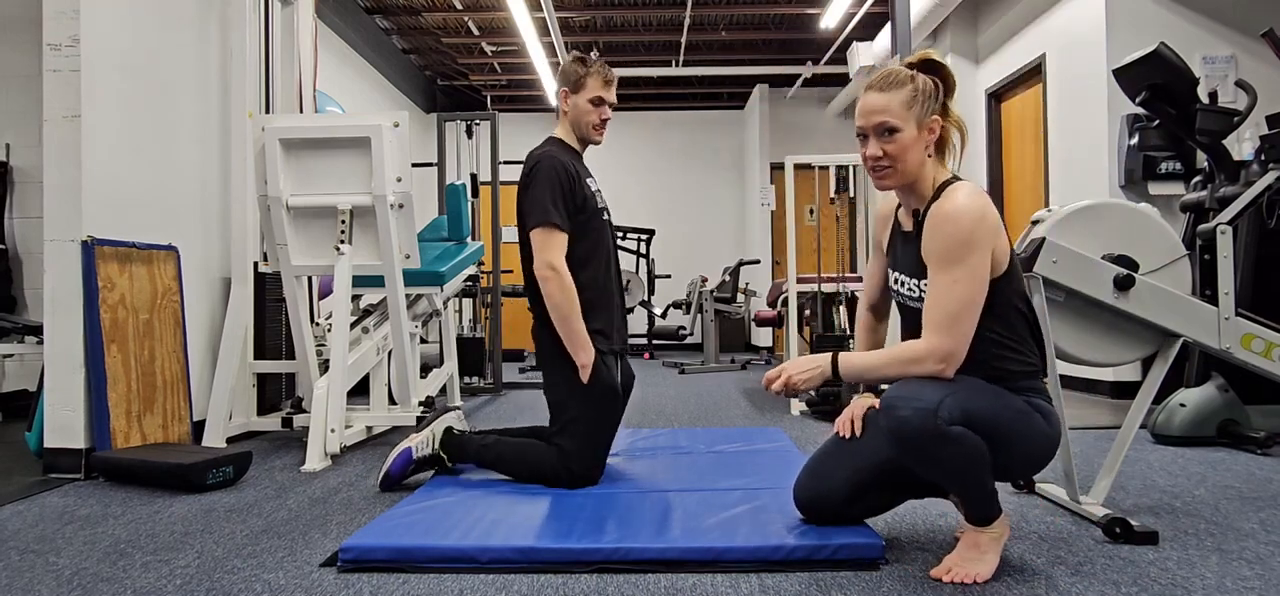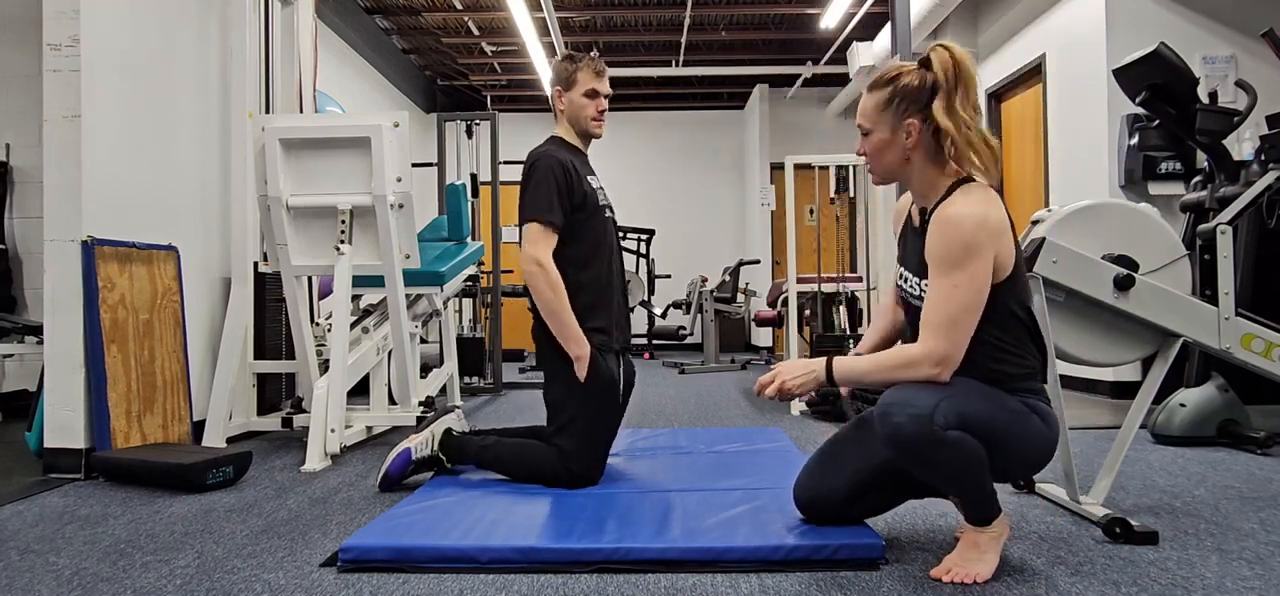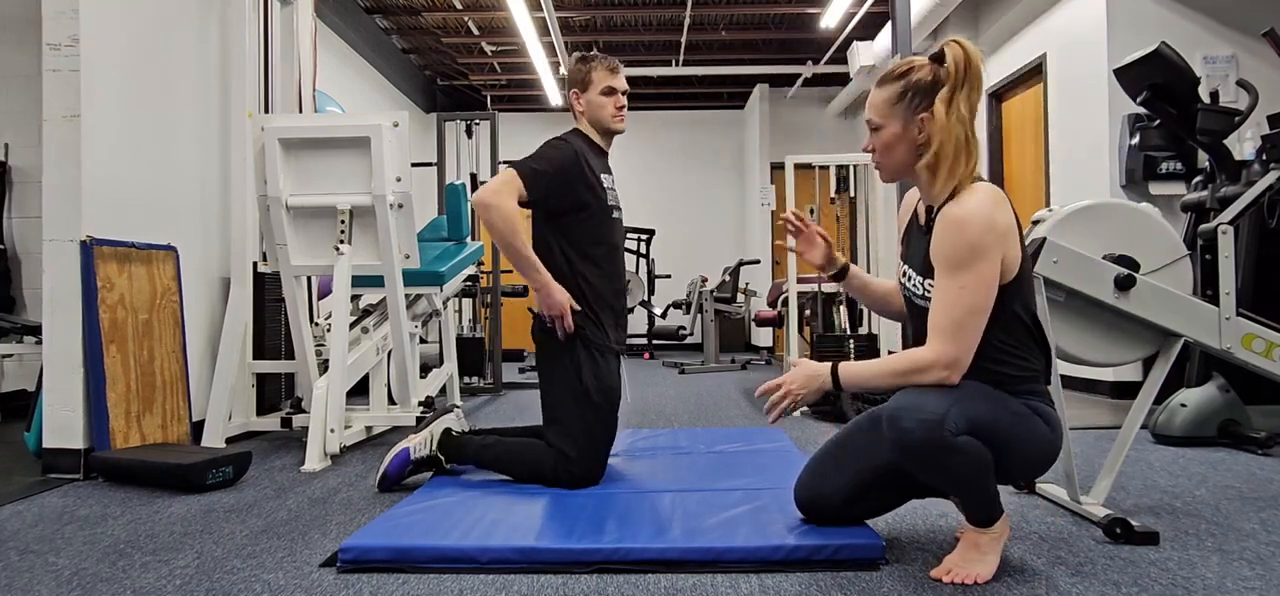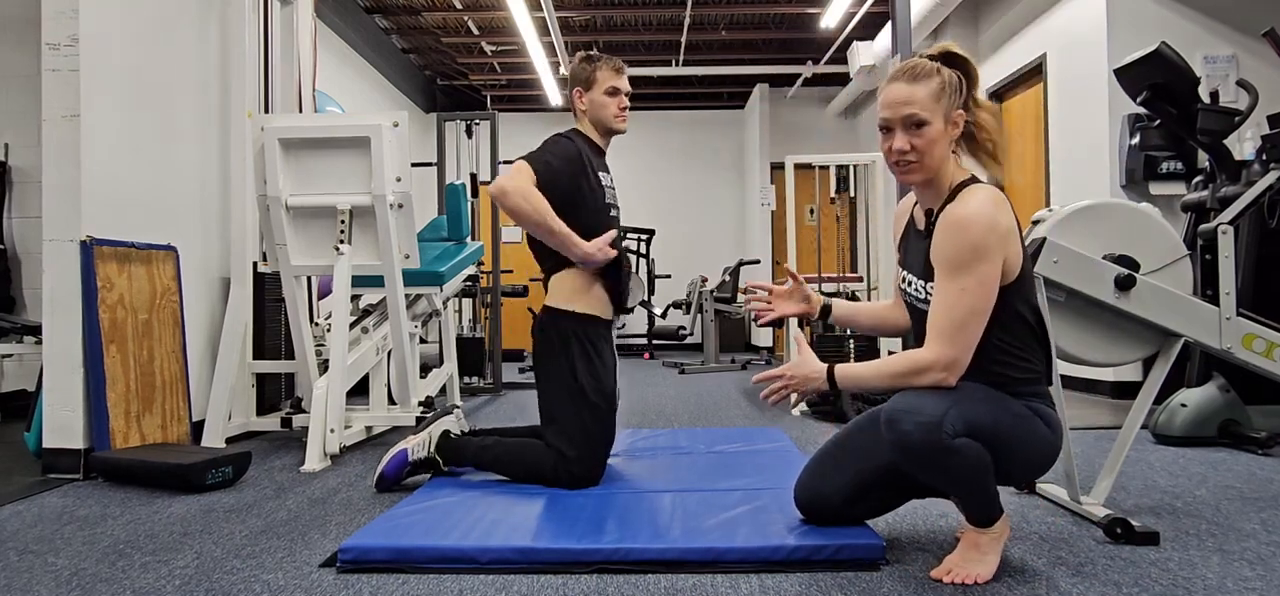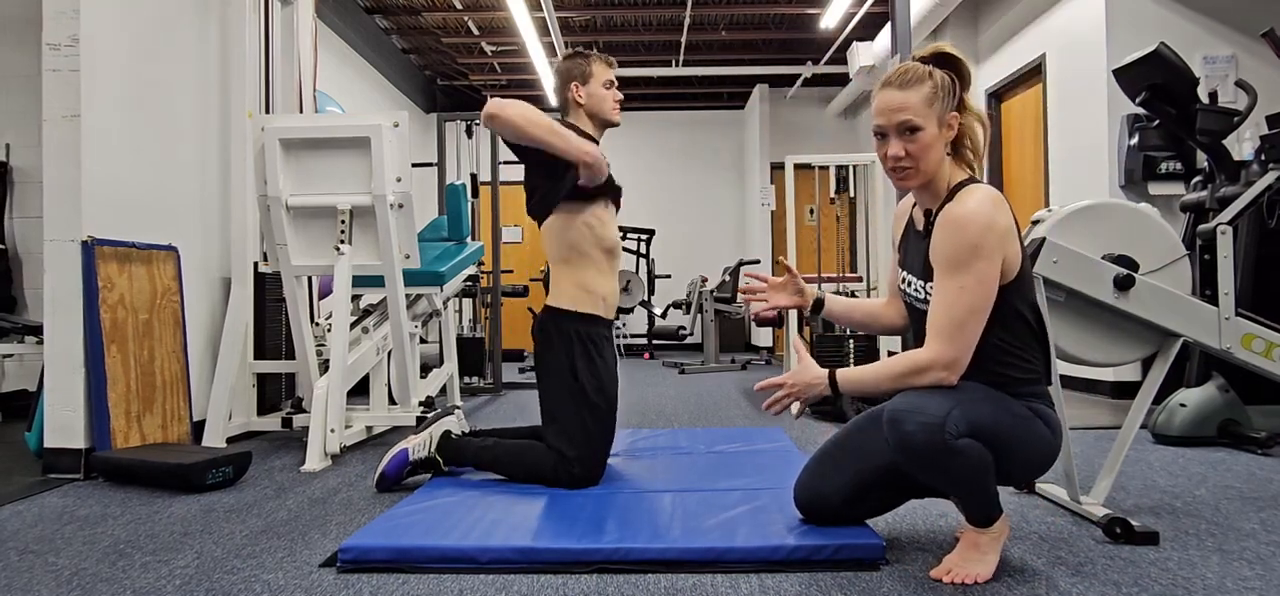
dt=0.4s
person 1, frame 1
left shoulder: (961, 210)
right shoulder: (888, 214)
left elbow: (941, 355)
right elbow: (871, 309)
left wrist: (830, 365)
right wrist: (863, 390)
left hip: (1014, 413)
right hip: (936, 405)
left knee: (913, 405)
right knee: (817, 497)
left ankle: (988, 522)
right ankle: (961, 477)
person 1, frame 2
left shoulder: (966, 213)
right shoulder: (908, 207)
left elbow: (936, 358)
left wrist: (825, 370)
right wrist: (858, 358)
left hip: (1011, 415)
right hip: (940, 404)
left knee: (905, 411)
right knee: (817, 497)
left ankle: (986, 522)
right ankle: (961, 477)
person 1, frame 3
left shoulder: (973, 212)
right shoulder: (915, 203)
left elbow: (945, 360)
left wrist: (828, 376)
right wrist: (835, 268)
left hip: (1014, 418)
right hip: (941, 405)
left knee: (914, 415)
right knee: (818, 497)
left ankle: (987, 523)
right ankle: (961, 475)
person 1, frame 4
left shoulder: (974, 213)
right shoulder: (910, 208)
left elbow: (942, 362)
left wrist: (825, 376)
right wrist: (818, 307)
left hip: (1015, 419)
right hip: (941, 405)
left knee: (914, 417)
right knee: (818, 497)
left ankle: (987, 523)
right ankle: (965, 477)
person 1, frame 5
left shoulder: (973, 212)
right shoulder: (910, 209)
left elbow: (943, 361)
left wrist: (825, 381)
right wrist: (811, 301)
left hip: (1013, 417)
right hip: (940, 401)
left knee: (917, 417)
right knee: (817, 498)
left ankle: (987, 523)
right ankle: (964, 478)
person 2, frame 1
left shoulder: (575, 166)
right shoulder: (551, 166)
right elbow: (550, 268)
right wrist: (585, 355)
left hip: (601, 344)
right hip: (579, 349)
left knee: (579, 449)
right knee: (577, 468)
left ankle: (457, 436)
right ankle: (449, 442)
person 2, frame 2
left shoulder: (579, 164)
right shoulder: (552, 163)
right elbow: (537, 262)
right wrist: (579, 350)
left hip: (603, 343)
right hip: (581, 347)
left knee: (581, 448)
right knee: (577, 467)
left ankle: (460, 436)
right ankle: (447, 444)
person 2, frame 3
left shoulder: (597, 161)
right shoulder: (568, 155)
right elbow: (489, 200)
right wrist: (545, 286)
left hip: (597, 337)
right hip: (577, 337)
left knee: (581, 447)
right knee: (578, 467)
left ankle: (461, 435)
right ankle: (447, 444)
person 2, frame 4
left shoulder: (594, 159)
right shoulder: (568, 152)
right elbow: (507, 188)
right wrist: (578, 249)
left hip: (590, 332)
right hip: (572, 332)
left knee: (585, 448)
right knee: (577, 467)
left ankle: (459, 437)
right ankle: (444, 447)
person 2, frame 5
left shoulder: (586, 153)
right shoulder: (563, 143)
right elbow: (497, 110)
right wrist: (584, 155)
left hip: (590, 330)
right hip: (574, 330)
left knee: (582, 447)
right knee: (578, 467)
left ankle: (460, 435)
right ankle: (446, 447)
